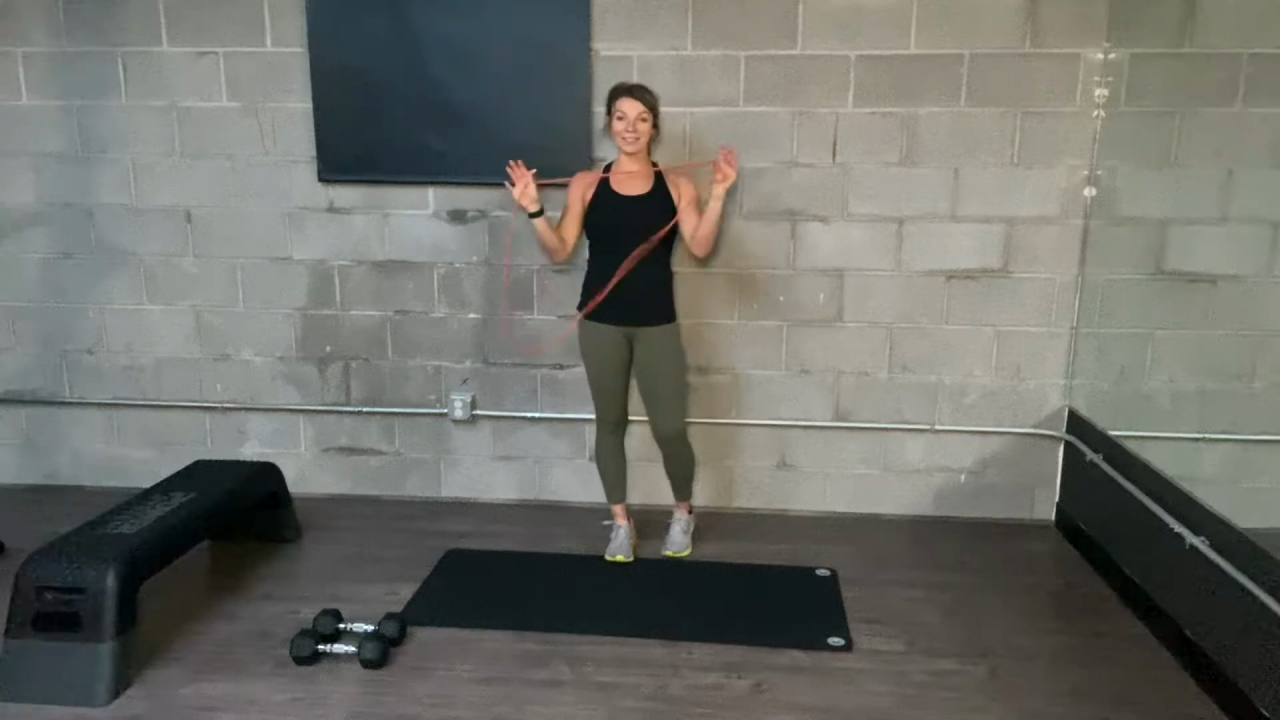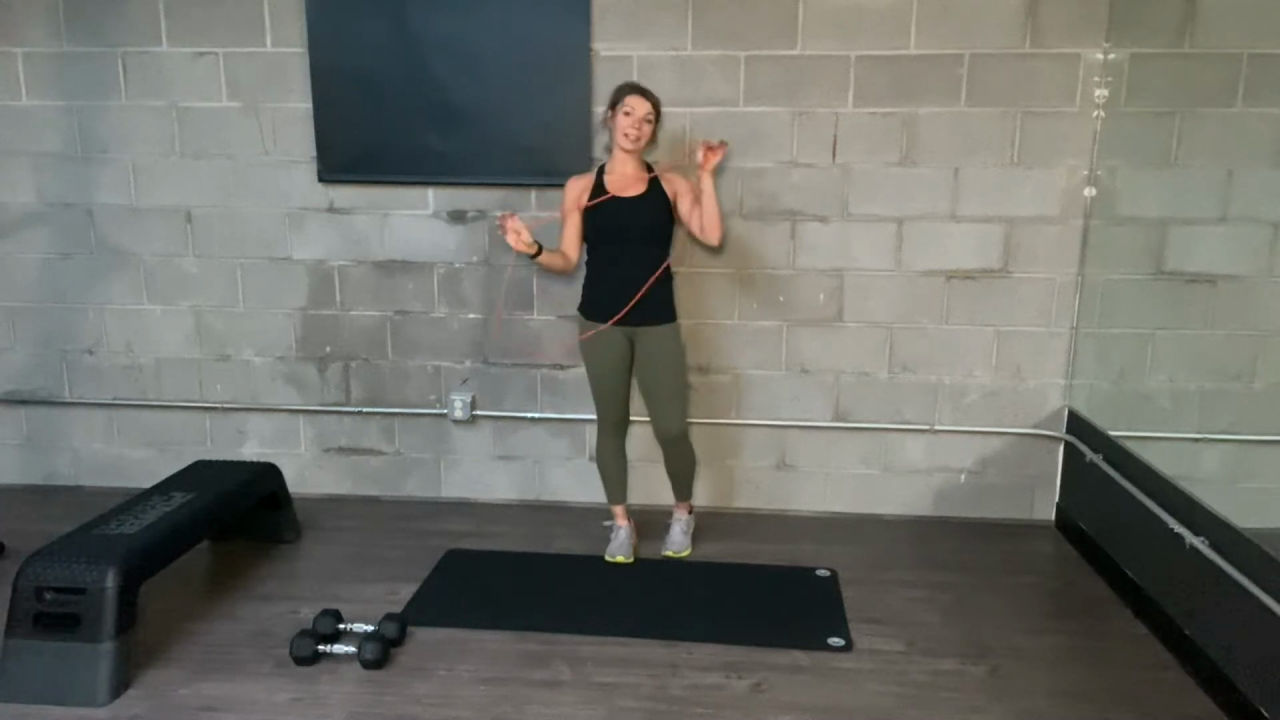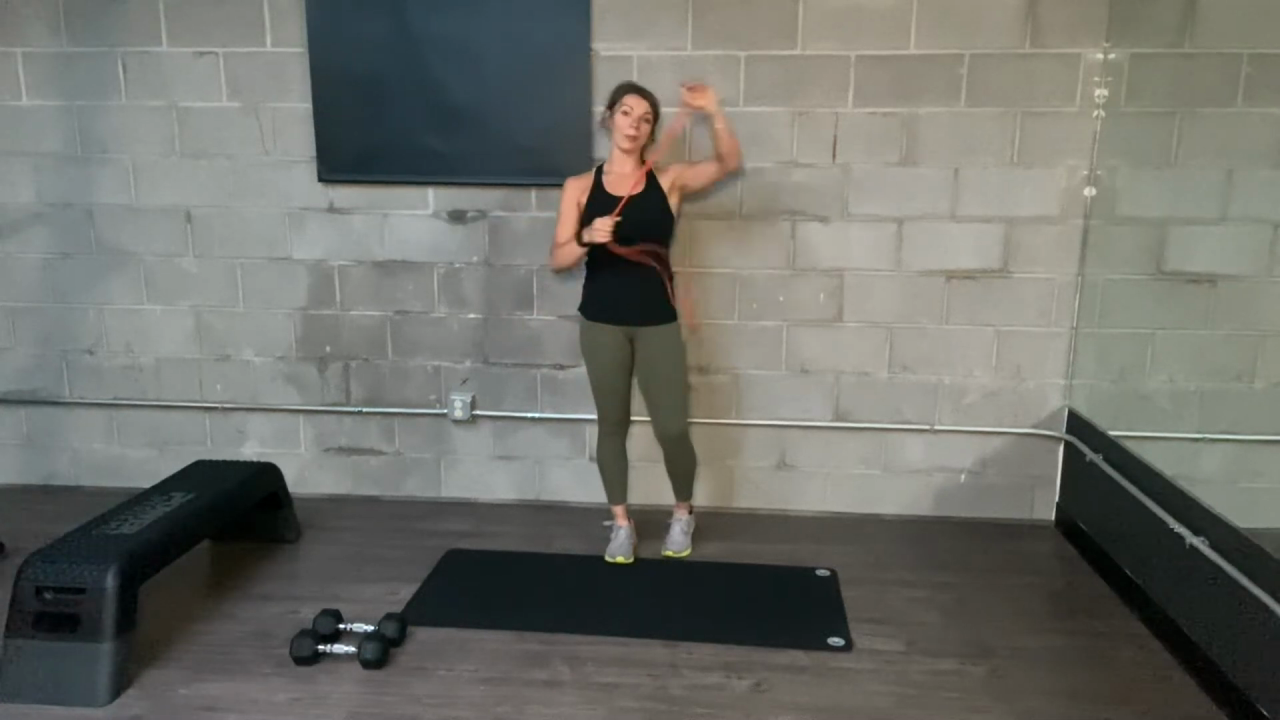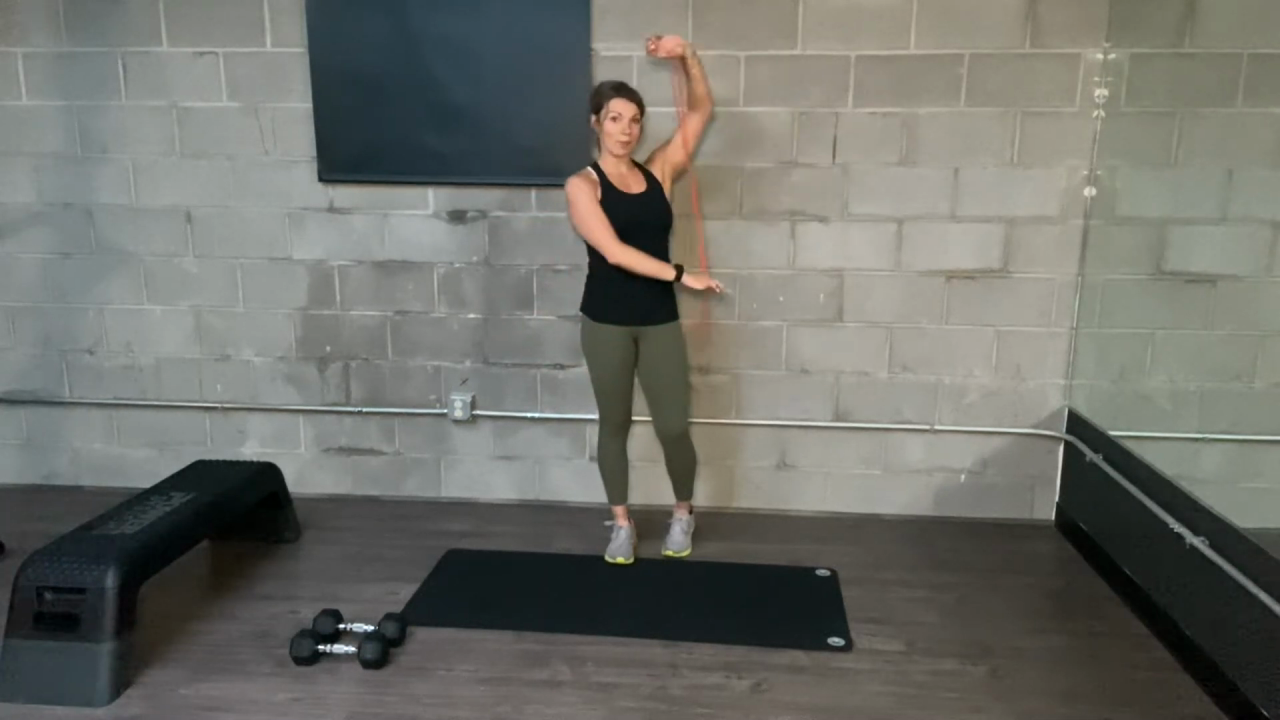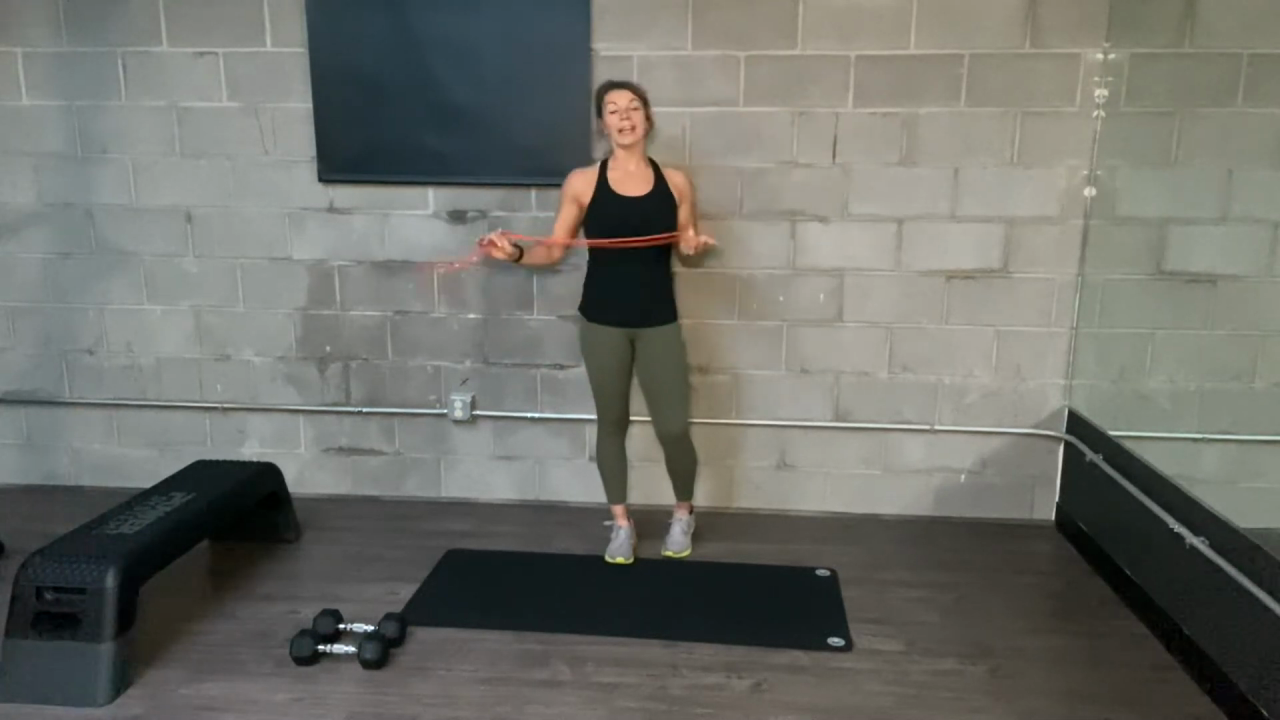
dt=1s
person 1, frame 1
left shoulder: (677, 185)
right shoulder: (585, 184)
left elbow: (700, 247)
right elbow: (560, 251)
left wrist: (719, 193)
right wrist: (533, 208)
left hip: (657, 323)
right hip: (601, 321)
left knee: (670, 429)
right knee: (610, 423)
left ankle: (682, 513)
right ankle: (621, 522)
person 1, frame 2
left shoulder: (671, 184)
right shoulder: (581, 187)
left elbow: (712, 236)
right elbow: (569, 259)
left wrist: (705, 175)
right wrist: (531, 249)
left hip: (657, 323)
right hip: (601, 322)
left knee: (672, 429)
right knee: (611, 424)
left ankle: (682, 513)
right ankle: (621, 523)
person 1, frame 3
left shoulder: (669, 179)
right shoulder: (580, 187)
left elbow: (729, 163)
right elbow: (558, 259)
left wrist: (712, 113)
right wrist: (587, 237)
left hip: (657, 322)
right hip: (602, 322)
left knee: (672, 429)
right knee: (612, 424)
left ankle: (682, 513)
right ankle: (621, 523)
person 1, frame 4
left shoulder: (659, 171)
right shoulder: (582, 185)
left elbow: (700, 111)
right elbow: (614, 252)
left wrist: (686, 56)
right wrist: (681, 275)
left hip: (659, 320)
right hip: (606, 321)
left knee: (673, 427)
right knee: (614, 424)
left ankle: (682, 513)
right ankle: (622, 522)
person 1, frame 5
left shoulder: (676, 182)
right shoulder: (583, 182)
left elbow: (686, 245)
right elbow: (553, 249)
left wrist: (693, 244)
right wrist: (514, 251)
left hip: (659, 321)
right hip: (602, 321)
left knee: (674, 428)
right knee: (612, 424)
left ankle: (683, 513)
right ankle: (621, 522)
